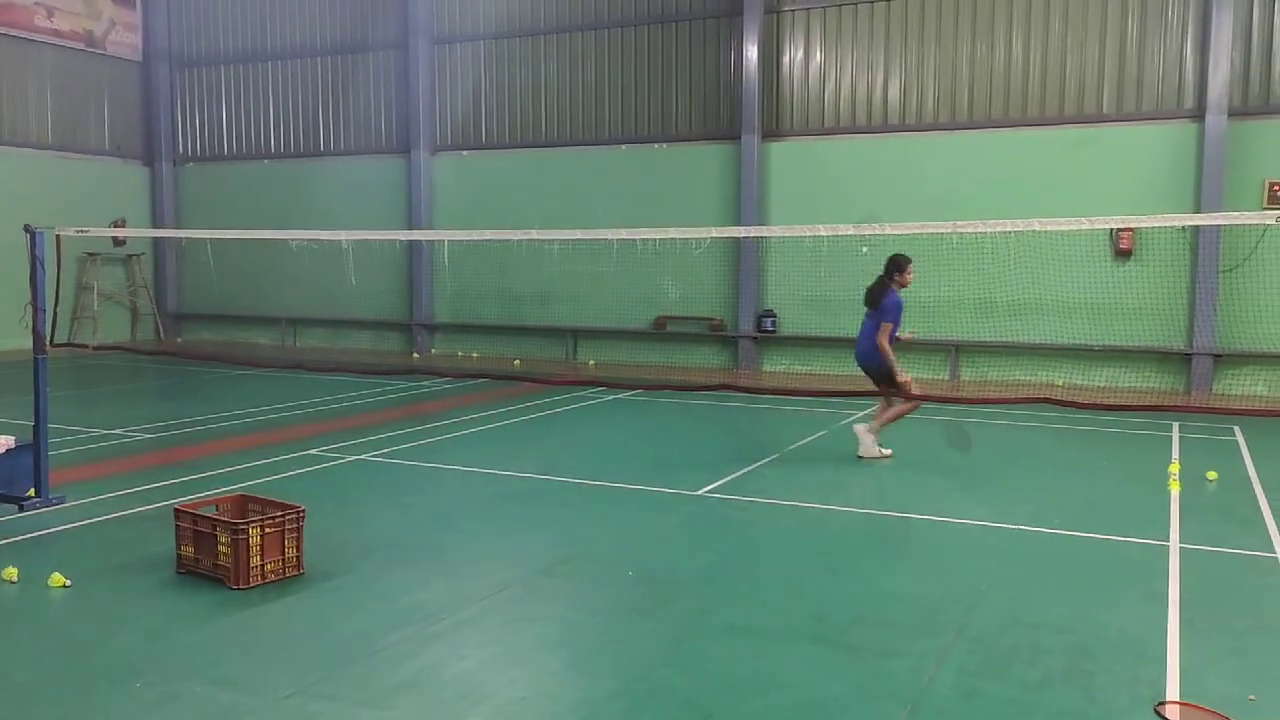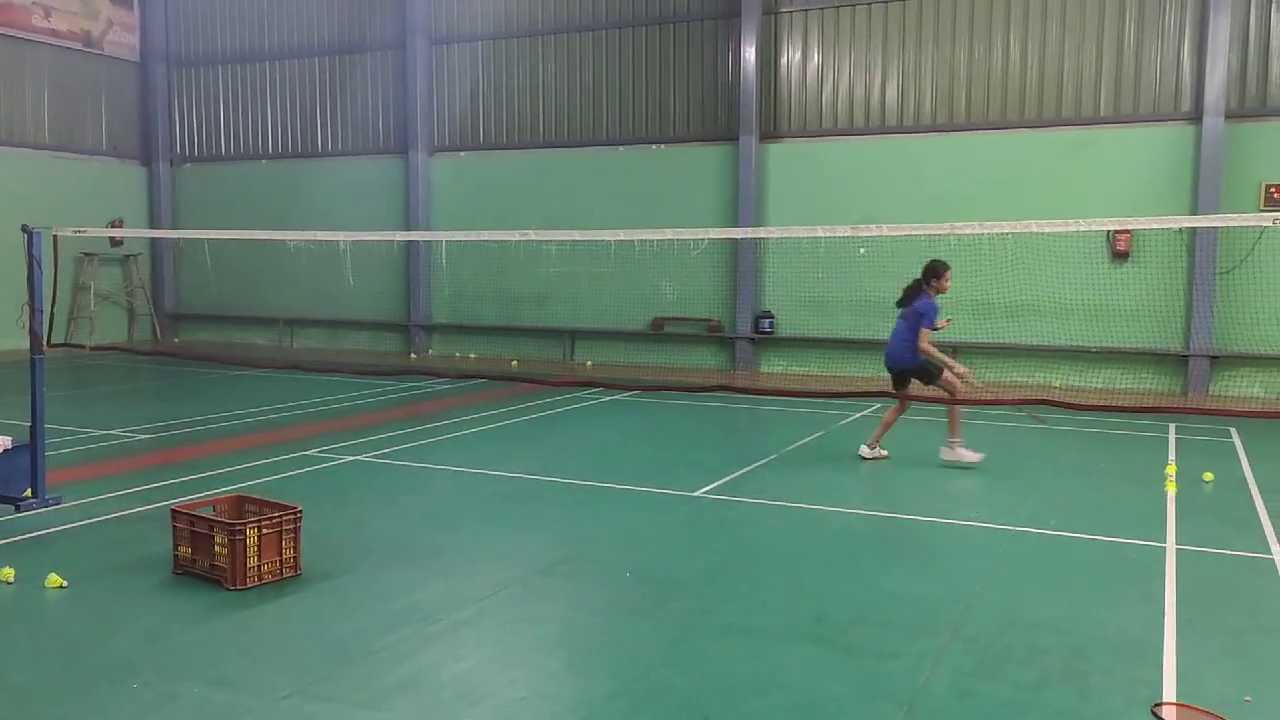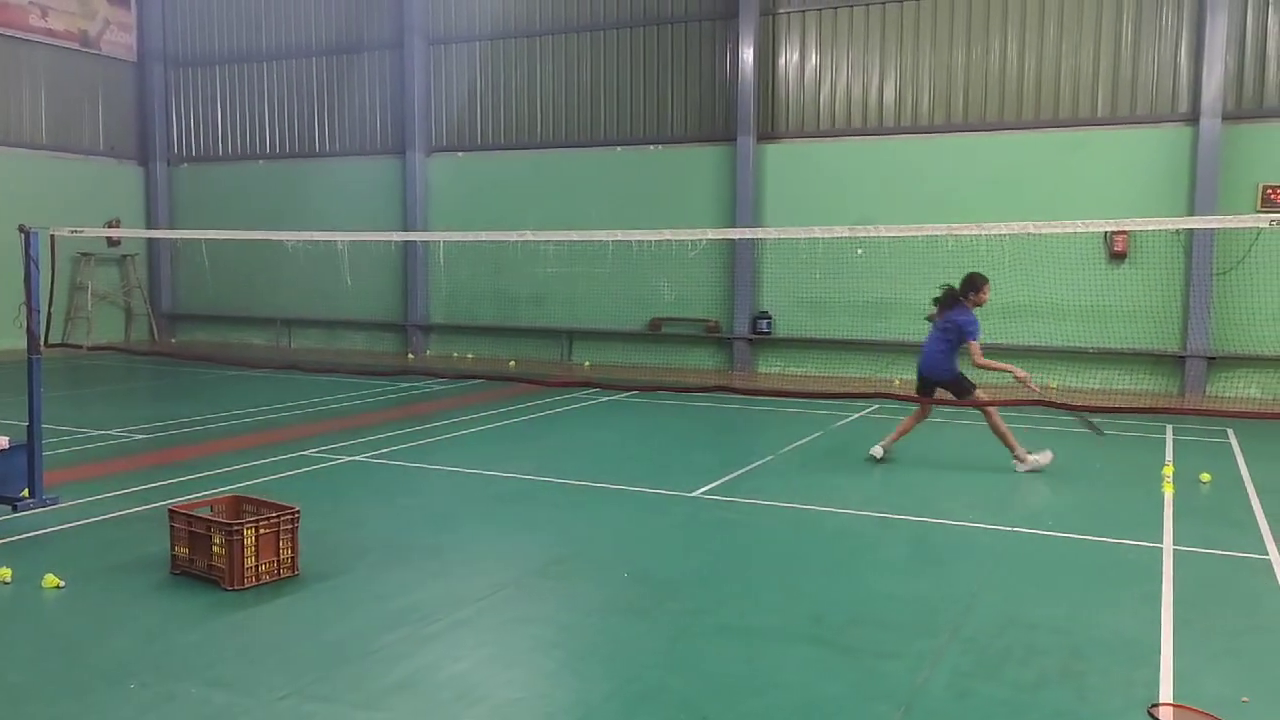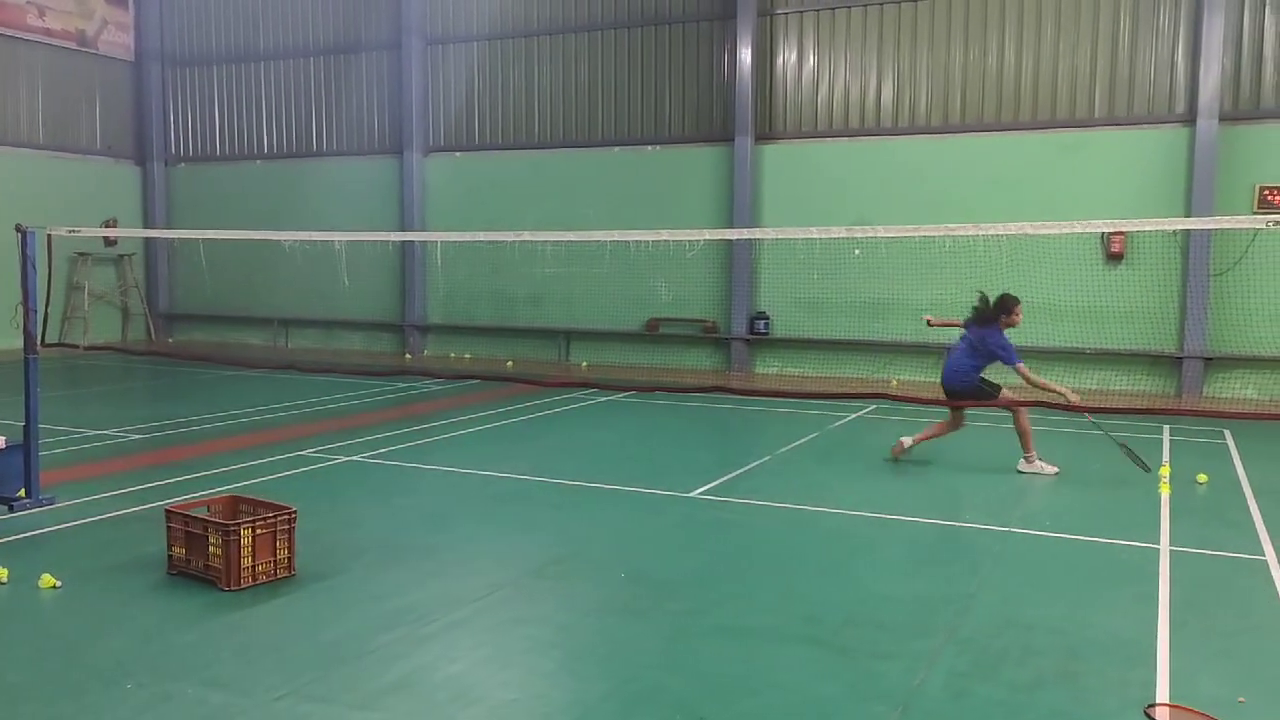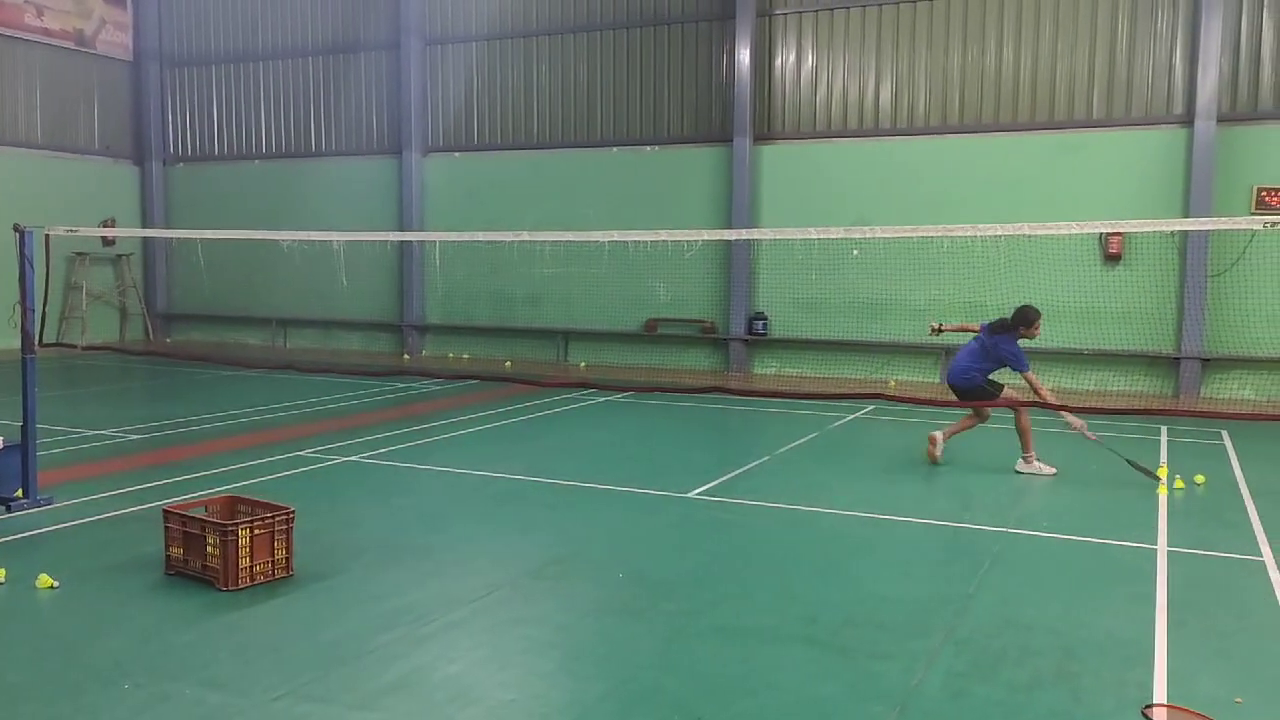
dt=0.1s
person 1, frame 1
left shoulder: (882, 294)
right shoulder: (893, 301)
right elbow: (881, 341)
left wrist: (896, 336)
right wrist: (898, 371)
left hip: (863, 354)
right hip: (875, 357)
left knee: (890, 399)
right knee: (914, 400)
left ankle: (869, 445)
right ankle: (868, 430)
person 1, frame 2
left shoulder: (916, 296)
right shoulder: (930, 306)
right elbow: (923, 345)
left wrist: (934, 326)
right wrist: (952, 364)
left hip: (892, 357)
right hip: (909, 358)
left knee: (903, 403)
right knee: (957, 388)
left ankle: (871, 446)
right ankle: (953, 446)
person 1, frame 3
left shoulder: (949, 306)
right shoulder: (969, 320)
left elbow: (933, 318)
right elbow: (978, 361)
right wrist: (1013, 370)
left hip: (925, 366)
right hip: (943, 370)
left knee: (922, 412)
right knee: (988, 407)
left ankle: (882, 446)
right ankle: (1021, 457)
person 1, frame 4
left shoulder: (980, 321)
right shoulder: (1001, 342)
left elbow: (953, 322)
right elbow: (1029, 378)
left wrist: (931, 321)
right wrist: (1063, 391)
left hip: (950, 380)
right hip: (963, 382)
left knee: (955, 423)
right knee: (1018, 406)
left ankle: (909, 442)
right ankle: (1030, 460)
person 1, frame 5
left shoulder: (998, 328)
right shoulder: (1012, 350)
left elbow: (969, 327)
right elbow: (1038, 389)
left wrist: (943, 328)
right wrist: (1066, 414)
left hip: (955, 375)
right hip: (966, 379)
left knee: (982, 415)
right knee: (1020, 406)
left ankle: (941, 436)
right ankle: (1028, 461)
